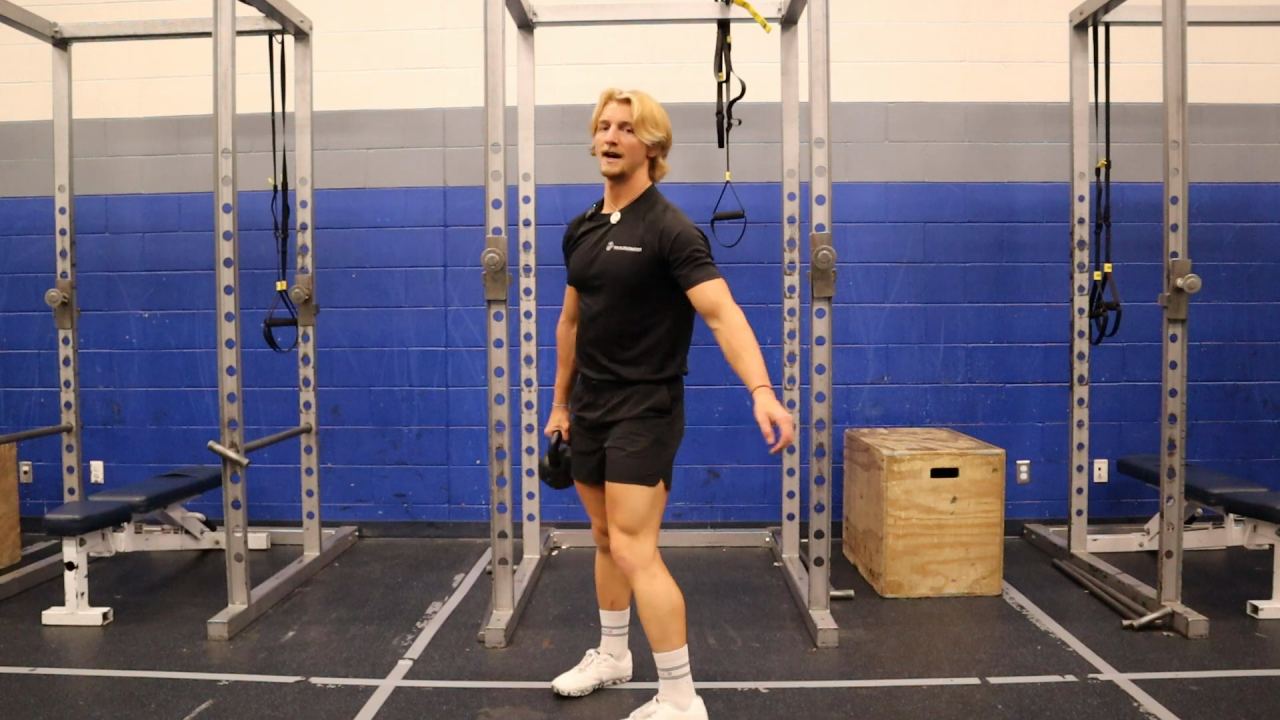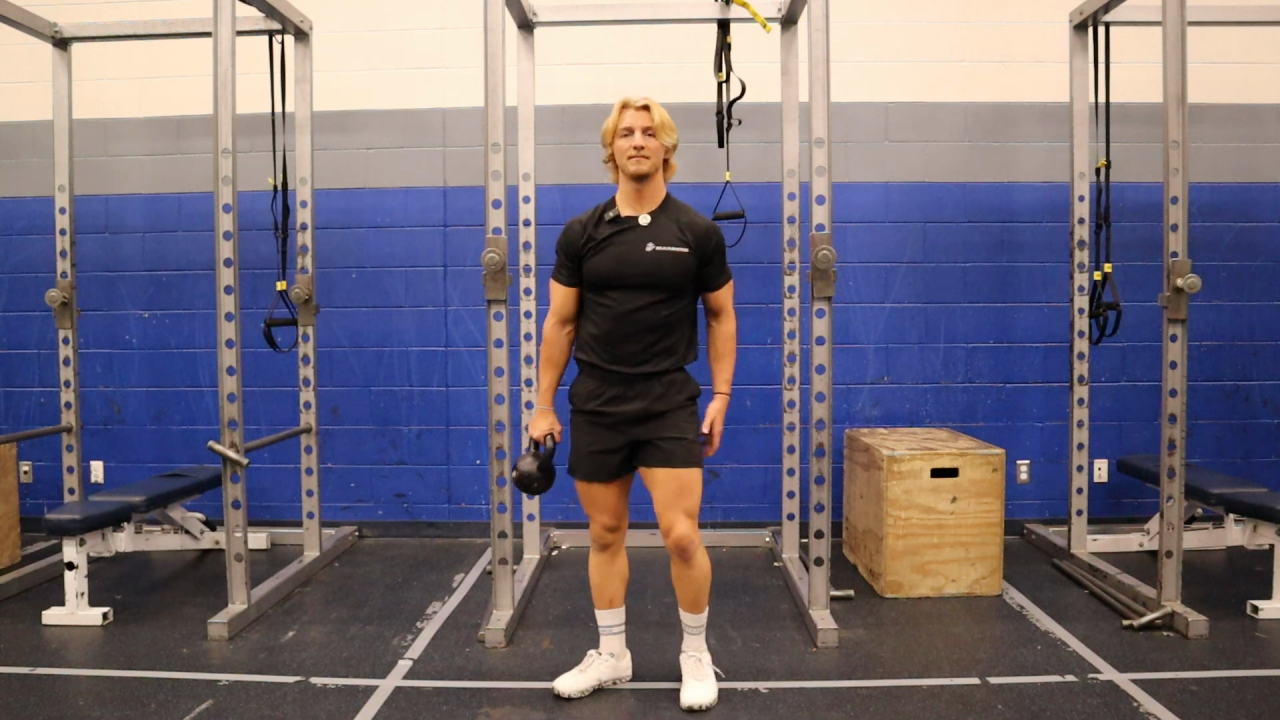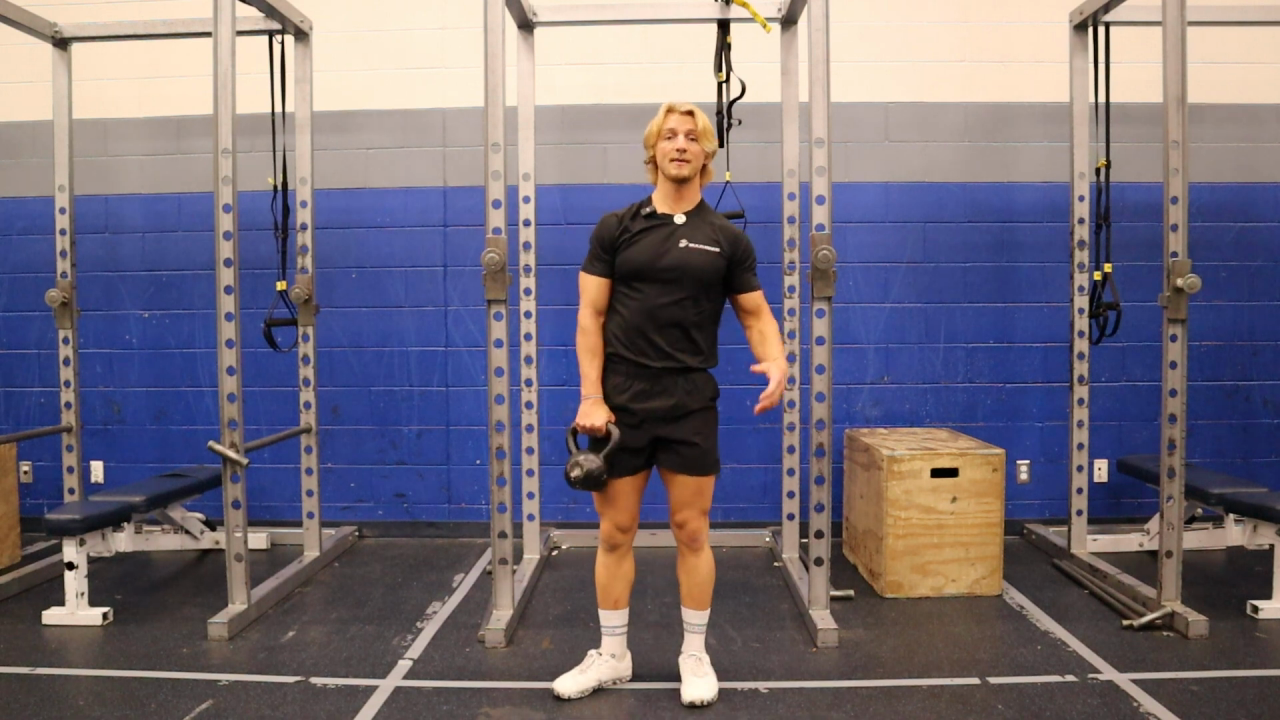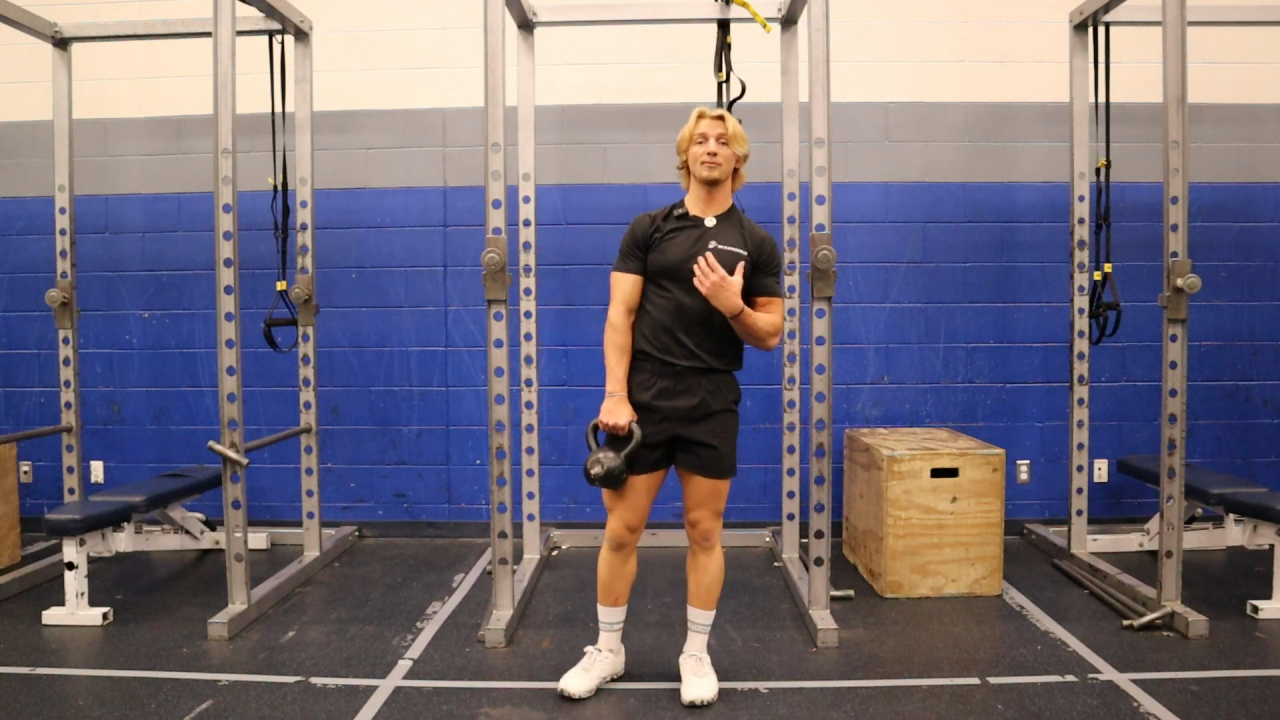
dt=0.4s
person 1, frame 1
left shoulder: (669, 230)
right shoulder: (580, 229)
left elbow: (723, 316)
left wrist: (763, 393)
right wrist: (560, 402)
left hip: (646, 411)
right hip: (590, 408)
left knee: (634, 551)
right knee: (607, 540)
right ankle: (612, 654)
person 1, frame 2
left shoulder: (698, 233)
right shoulder: (580, 233)
left elbow: (722, 317)
right elbow: (560, 323)
left wrist: (721, 396)
right wrist: (543, 406)
left hip: (669, 405)
right hip: (596, 406)
left knee: (681, 535)
right knee: (605, 534)
left ankle: (696, 652)
right ankle: (611, 654)
person 1, frame 3
left shoulder: (728, 238)
right shoulder: (615, 228)
left elbow: (757, 318)
right elbow: (591, 316)
left wrist: (774, 361)
right wrist: (590, 397)
left hip: (691, 404)
right hip: (620, 402)
left knee: (691, 531)
right knee: (615, 532)
left ankle: (694, 654)
right ankle: (612, 655)
person 1, frame 4
left shoulder: (756, 242)
right shoulder: (647, 228)
left elbow: (771, 333)
right elbow: (621, 314)
left wrist: (734, 307)
right wrist: (615, 395)
left hip: (712, 403)
right hip: (643, 399)
left knee: (704, 531)
right knee: (621, 530)
left ankle: (696, 654)
right ankle: (606, 650)
